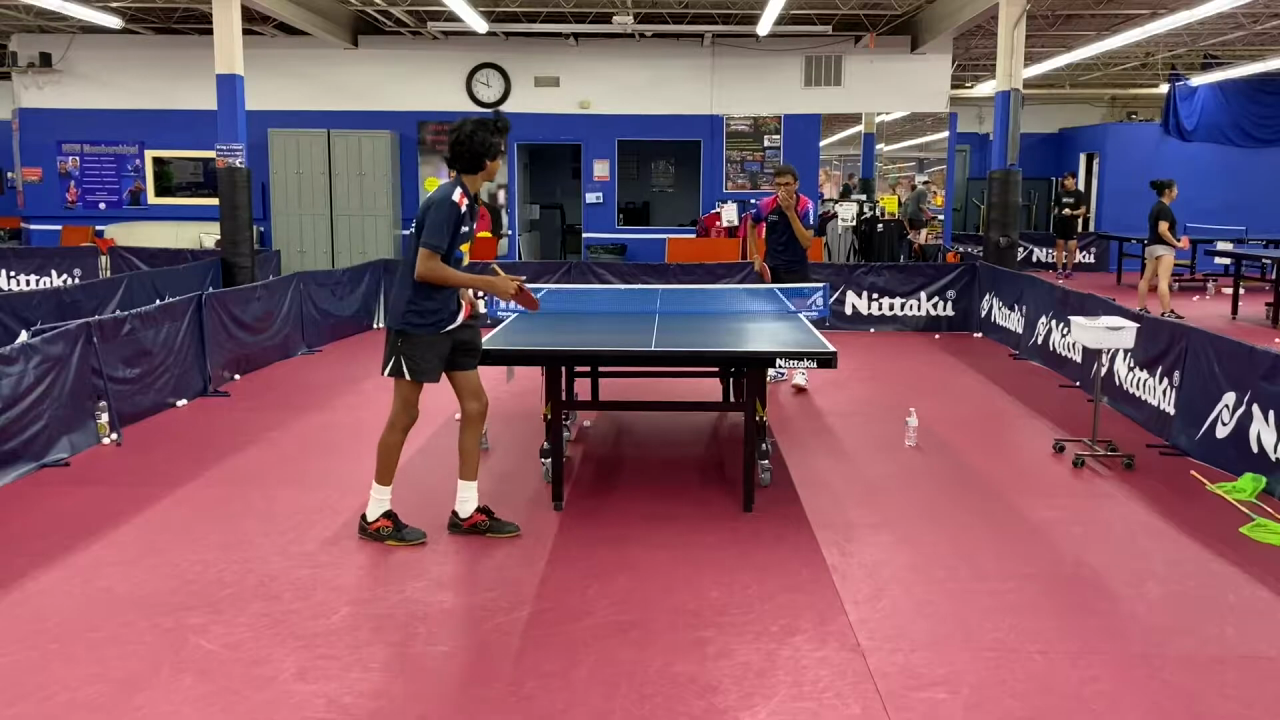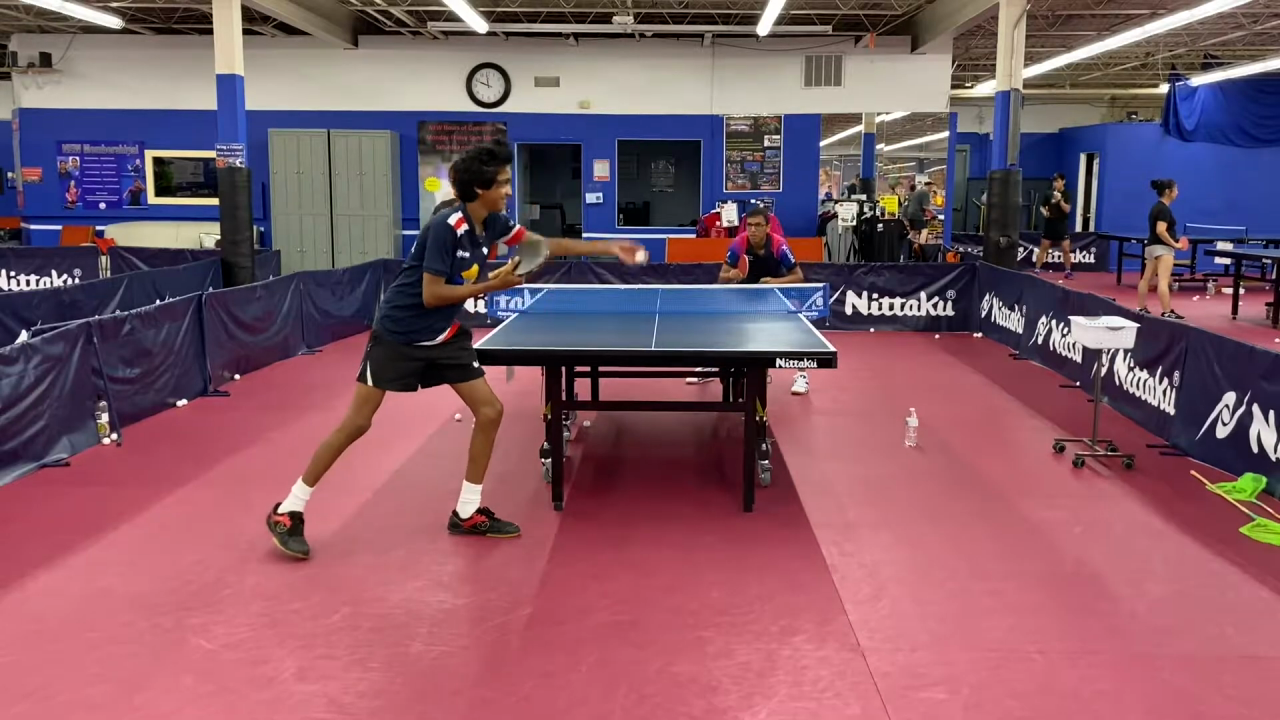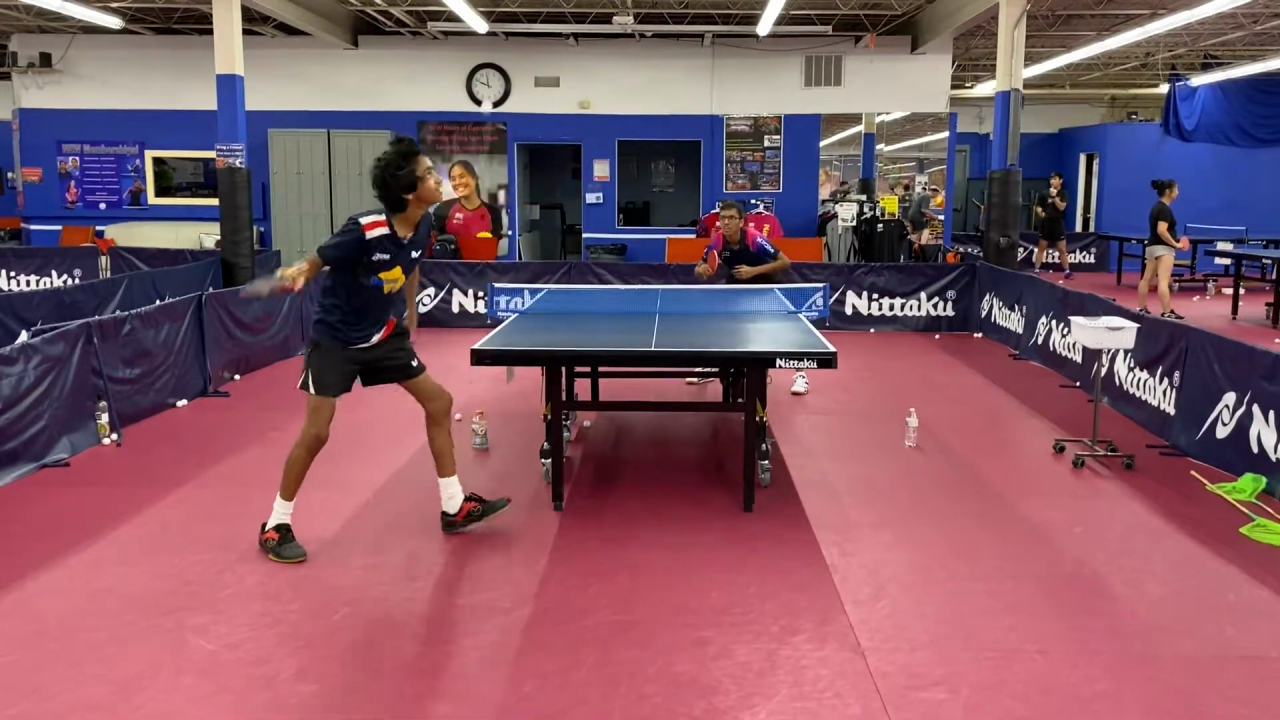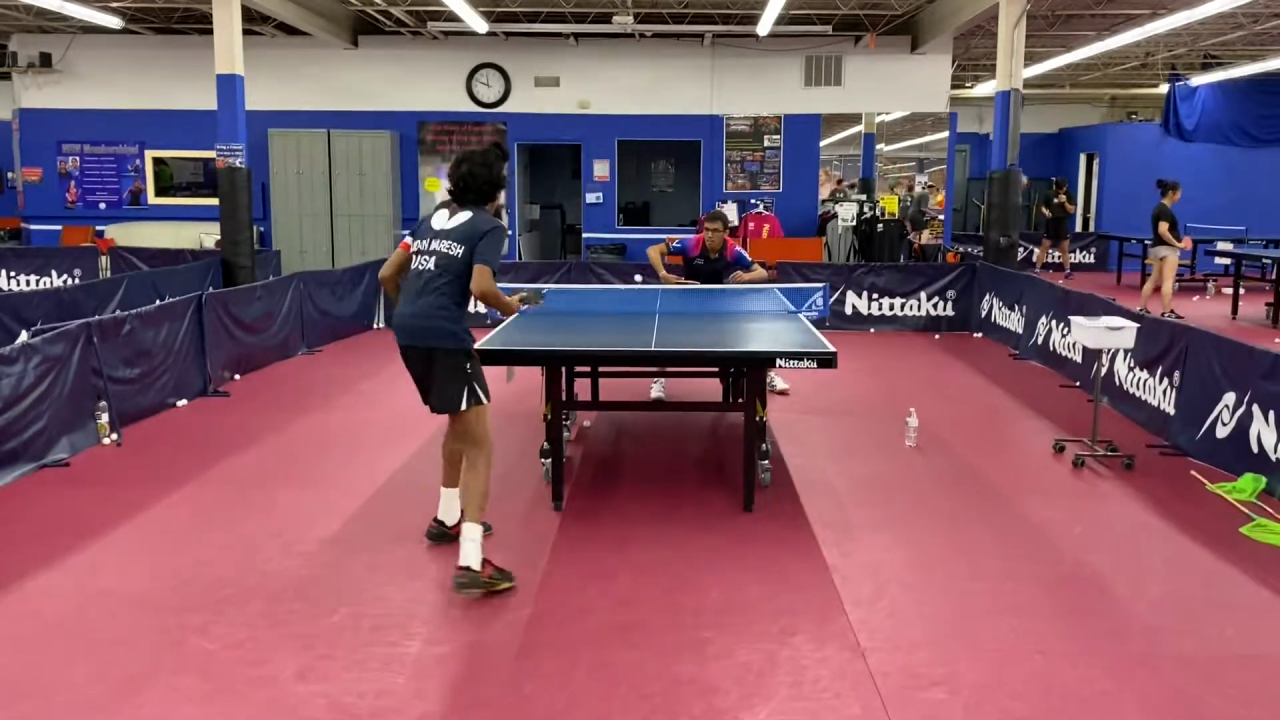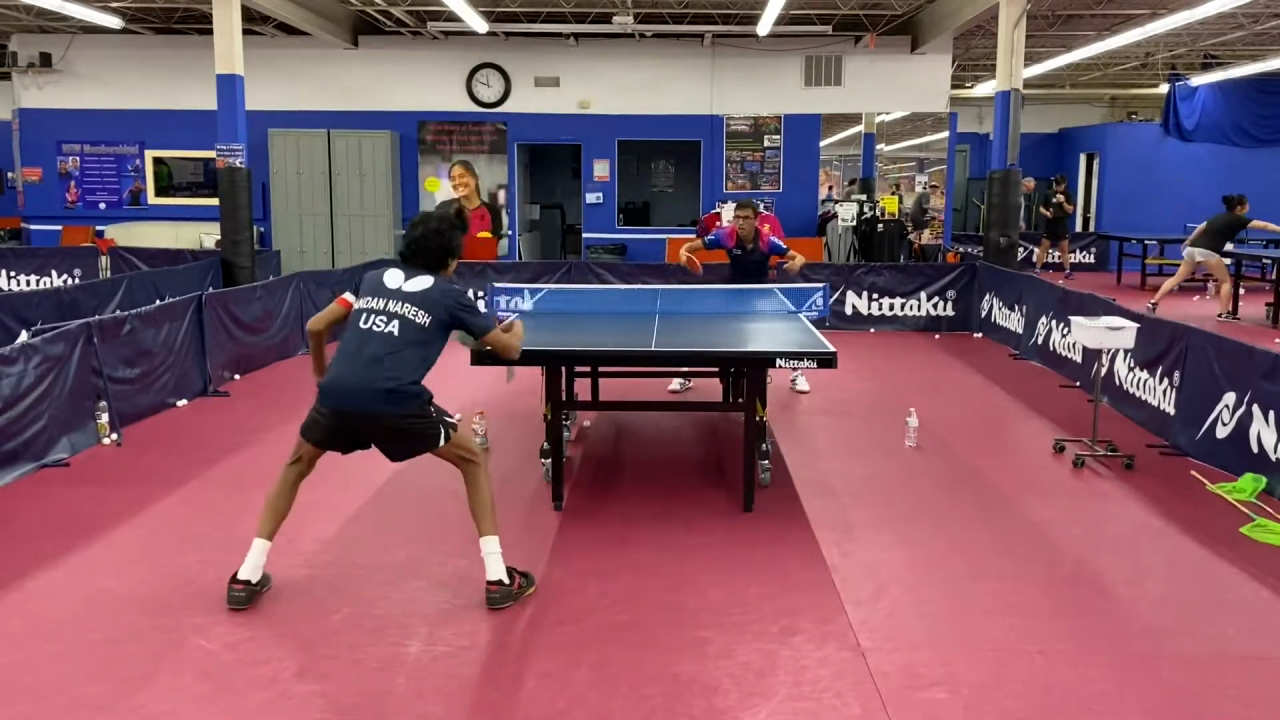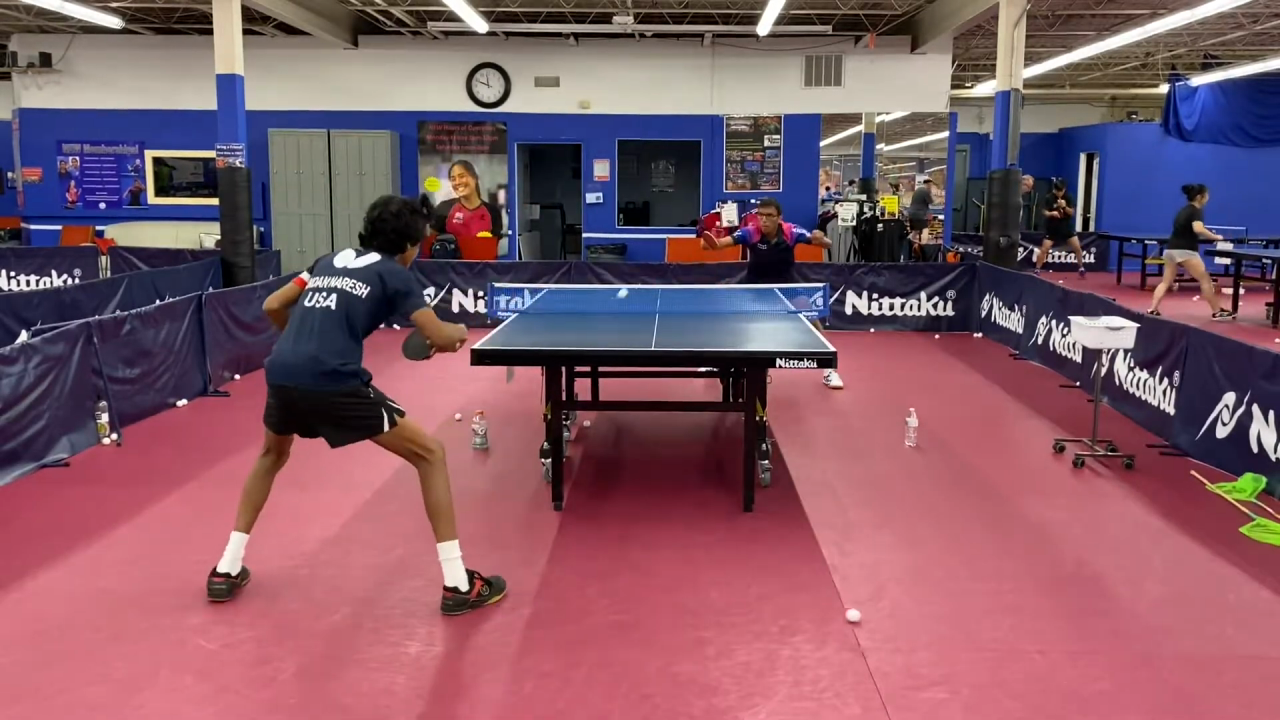
dt=0.7s
person 1, frame 1
left shoulder: (465, 199)
right shoulder: (447, 202)
right elbow: (425, 269)
left wrist: (488, 285)
right wrist: (485, 284)
left hip: (451, 321)
right hip: (417, 322)
left knee: (475, 406)
right knee: (404, 416)
left ankle: (466, 512)
right ankle: (376, 515)
person 1, frame 2
left shoulder: (493, 222)
right shoulder: (445, 228)
left elbow: (544, 245)
right elbow: (431, 295)
left wrist: (603, 247)
right wrist: (490, 285)
left hip: (444, 336)
right hip: (399, 334)
left knee: (490, 412)
right knee: (356, 423)
left ankle: (467, 511)
right ankle: (289, 511)
person 1, frame 3
left shoulder: (424, 229)
right shoulder: (362, 229)
right elbow: (314, 264)
left wrist: (408, 312)
right wrist: (298, 272)
left hip: (383, 332)
right hip: (336, 335)
left knee: (439, 403)
right knee: (316, 434)
left ankle: (454, 506)
right ankle: (276, 525)
person 1, frame 4
left shoulder: (430, 220)
right shoulder: (489, 227)
left elbow: (387, 275)
right elbow: (480, 286)
right wrist: (507, 305)
left hip: (408, 333)
right hip: (444, 337)
left knee: (464, 419)
right knee: (479, 443)
left ankle: (448, 517)
right ankle: (471, 562)
person 1, frame 5
left shoulder: (370, 280)
right shoulder: (448, 296)
left elbow: (315, 328)
right elbow: (507, 350)
left wrist: (322, 371)
right wrist: (515, 334)
left hip: (338, 394)
right hip: (396, 403)
left knee: (297, 464)
right knee: (472, 459)
left ankle: (248, 575)
right ankle: (498, 577)
person 1, frame 6
left shoulder: (328, 261)
right shoulder: (394, 275)
left elbow: (272, 306)
right elbow: (440, 339)
right wrist: (461, 332)
left hip: (281, 375)
right hip: (336, 382)
left knee: (271, 456)
right knee: (430, 455)
left ankle: (228, 569)
right ankle: (457, 582)
person 2, frame 1
left shoulder: (806, 206)
right shoulder: (765, 205)
left elbow: (807, 242)
right elbow: (749, 226)
left wrist: (790, 212)
right wrist: (755, 256)
left hip: (797, 271)
right hip: (771, 269)
left ankle: (801, 370)
right ankle: (779, 368)
person 2, frame 2
left shoulder: (779, 245)
right shoulder: (738, 244)
left elbow: (798, 276)
right elbow: (721, 277)
left wrist: (775, 281)
right wrist: (731, 275)
left ankle: (801, 374)
right ankle: (710, 366)
person 2, frame 3
left shoulder: (755, 239)
right shoulder: (716, 241)
left elbow: (785, 262)
right elbow: (699, 270)
left wrist: (754, 271)
right wrist: (703, 270)
left hip: (766, 285)
right hip: (736, 285)
left ankle: (800, 375)
right ankle: (709, 367)
person 2, frame 4
left shoulder: (733, 250)
right shoulder: (691, 244)
left elbow: (762, 274)
right elbow: (653, 250)
left wrist: (746, 277)
right wrist: (663, 274)
left ankle: (768, 376)
right ankle: (659, 380)
person 2, frame 5
left shoulder: (768, 239)
right shoulder: (725, 236)
left elbow: (798, 258)
right elbow: (690, 247)
left wrist: (796, 264)
right wrist: (684, 255)
left ankle: (797, 375)
right ankle: (687, 374)
person 2, frame 6
left shoulder: (791, 232)
right shoulder: (749, 233)
left elbow: (827, 245)
right elbow: (719, 243)
left wrist: (821, 239)
right wrist: (709, 242)
left hip: (785, 286)
right hip: (755, 287)
left knee: (811, 320)
left ankle: (828, 370)
